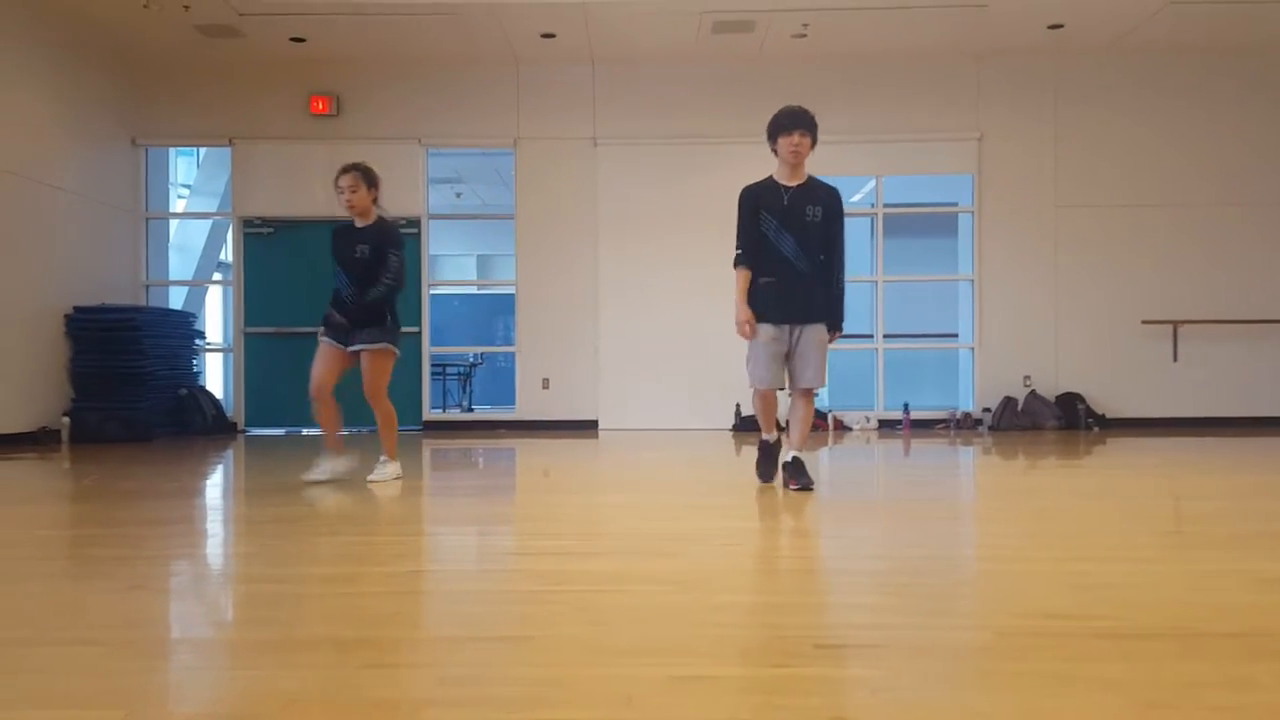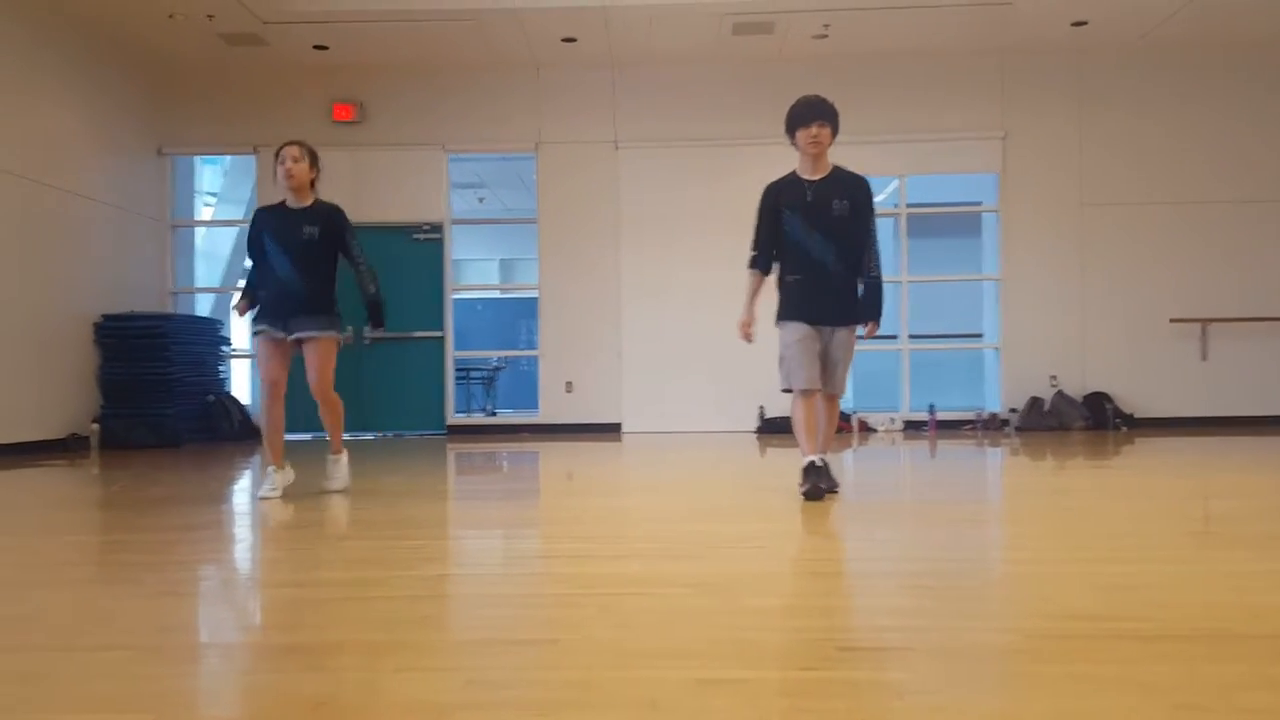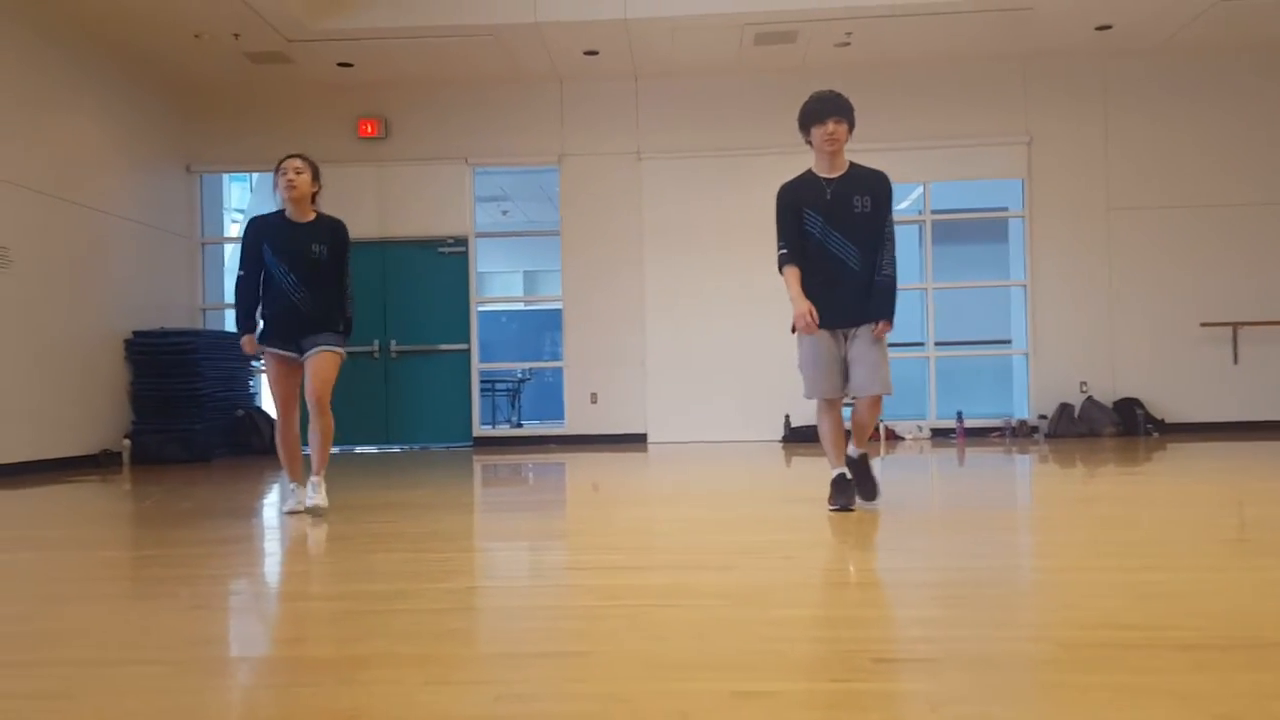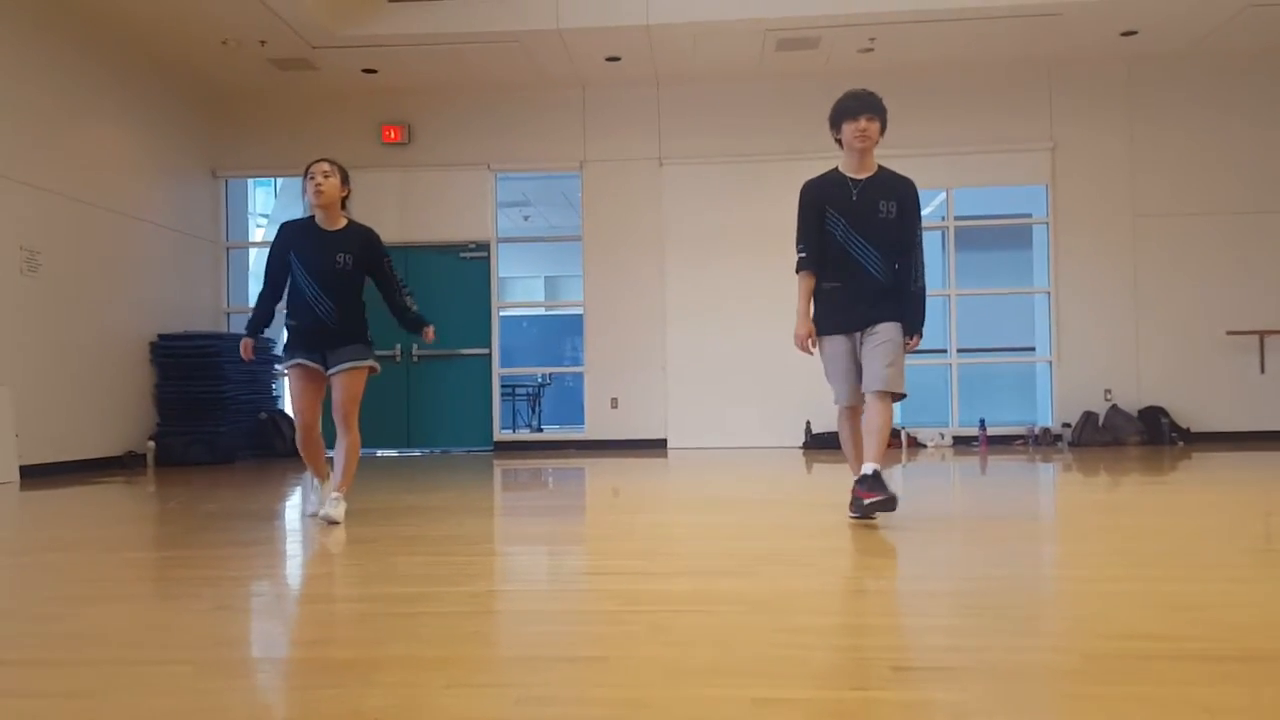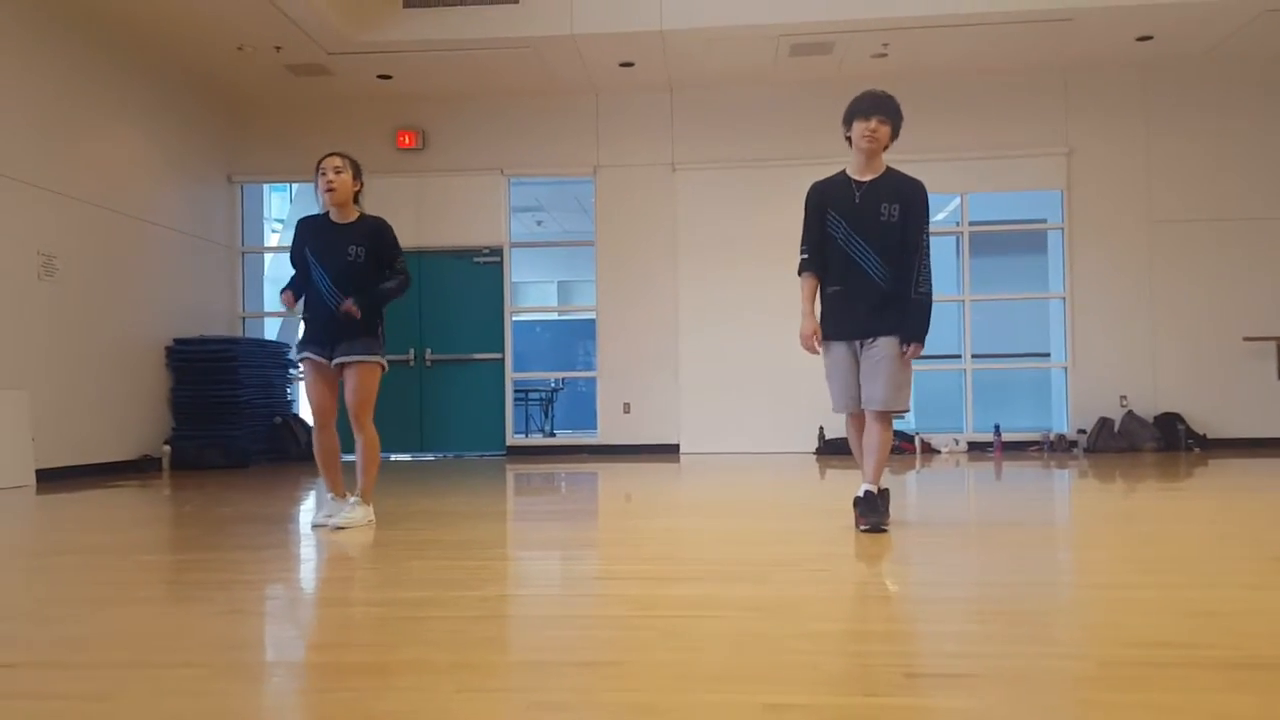
dt=0.5s
person 1, frame 1
left shoulder: (828, 197)
right shoulder: (753, 196)
left elbow: (835, 261)
right elbow: (744, 255)
left wrist: (835, 315)
right wrist: (742, 304)
left hip: (812, 311)
right hip: (767, 310)
left knee: (805, 387)
right knee: (765, 386)
left ankle: (794, 460)
right ankle: (769, 439)
person 1, frame 2
left shoulder: (855, 187)
right shoulder: (776, 193)
left elbow: (868, 252)
right elbow: (761, 256)
left wrist: (871, 307)
right wrist: (749, 308)
left hip: (842, 310)
right hip: (796, 310)
left knee: (831, 391)
right knee: (803, 388)
left ankle: (821, 461)
right ankle: (810, 466)
person 1, frame 3
left shoulder: (875, 184)
right shoulder: (792, 193)
left elbow: (885, 252)
right elbow: (788, 254)
left wrist: (884, 310)
right wrist: (798, 299)
left hip: (864, 313)
right hip: (817, 314)
left knee: (870, 395)
right knee: (828, 398)
left ankle: (856, 453)
right ankle: (840, 477)
person 1, frame 4
left shoulder: (901, 189)
right shoulder: (816, 191)
left elbow: (913, 260)
right elbow: (807, 259)
left wrist: (914, 320)
right wrist: (803, 315)
left hip: (885, 314)
right hip: (834, 317)
left knee: (879, 393)
right knee: (849, 403)
left ankle: (870, 478)
right ankle: (862, 480)
person 1, frame 5
left shoulder: (909, 191)
right shoulder: (822, 193)
left elbow: (919, 263)
right elbow: (811, 261)
left wrist: (916, 326)
right wrist: (807, 314)
left hip: (888, 323)
right hip: (839, 322)
left knee: (880, 409)
right knee: (855, 411)
left ankle: (868, 494)
right ankle: (875, 489)
person 2, frame 1
left shoulder: (388, 233)
right shoulder: (339, 235)
left elbow: (392, 281)
left wrist: (360, 309)
right wrist: (330, 318)
left hip: (376, 325)
right hip: (340, 325)
left knee: (374, 394)
right knee: (318, 388)
left ankle: (390, 460)
right ankle: (336, 456)
person 2, frame 2
left shoulder: (330, 215)
right shoulder: (264, 218)
left elbow: (356, 260)
right elbow: (257, 264)
left wrist: (372, 302)
right wrist: (248, 297)
left hip: (317, 313)
right hip: (272, 312)
left knee: (321, 389)
right knee: (271, 389)
left ankle: (337, 456)
right ankle: (277, 469)
person 2, frame 3
left shoulder: (334, 230)
right shoulder: (259, 228)
left elbow: (342, 284)
right elbow: (247, 281)
left wrist: (345, 329)
right wrist: (246, 329)
left hip: (323, 331)
right hip: (278, 331)
left knee: (318, 399)
right knee: (285, 413)
left ankle: (318, 480)
right ankle: (295, 485)
person 2, frame 4
left shoulder: (364, 238)
right shoulder: (289, 234)
left elbow: (391, 285)
right elbow: (272, 286)
left wrist: (418, 324)
right wrist: (252, 331)
left hip: (349, 341)
right hip: (303, 342)
left knee: (345, 419)
right knee: (304, 422)
left ankle: (338, 497)
right ankle: (321, 481)
person 2, frame 5
left shoulder: (376, 229)
right shoulder: (307, 228)
left elbow: (401, 278)
left wrist: (369, 301)
right wrist: (290, 291)
left hip: (361, 336)
right hip: (317, 335)
left knee: (360, 417)
right knee: (322, 420)
left ankle: (362, 502)
right ankle: (335, 497)
